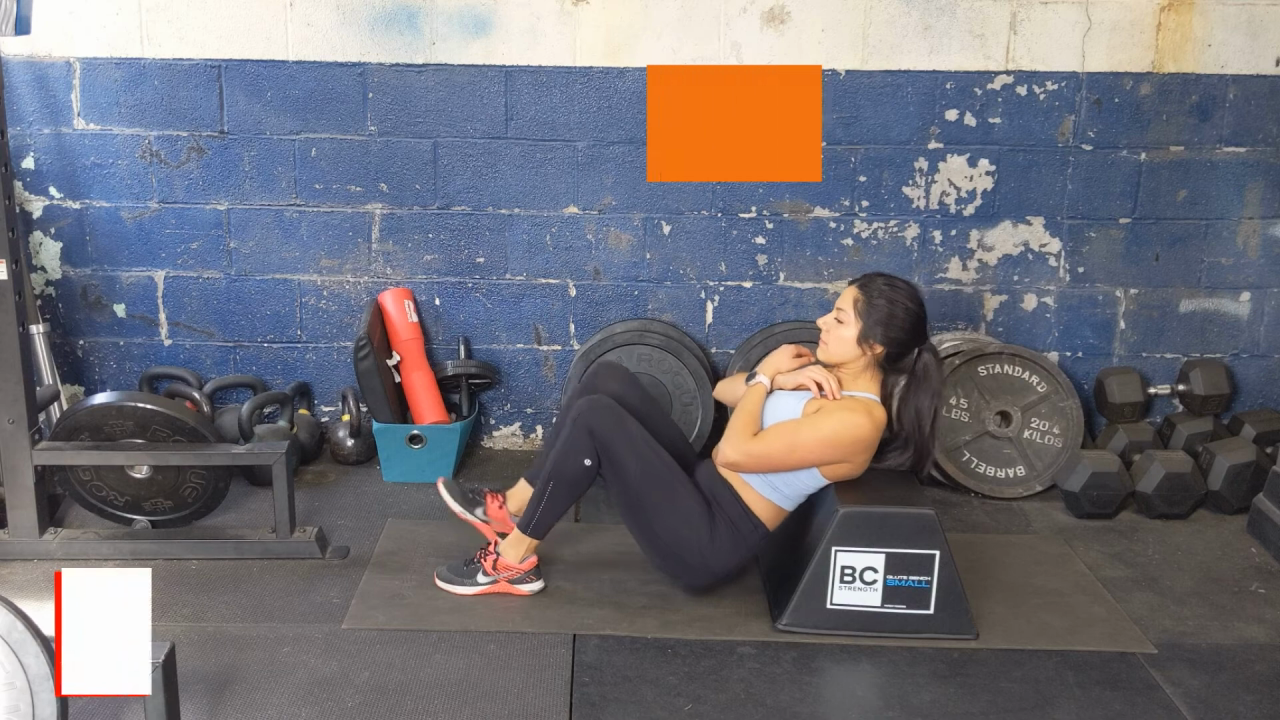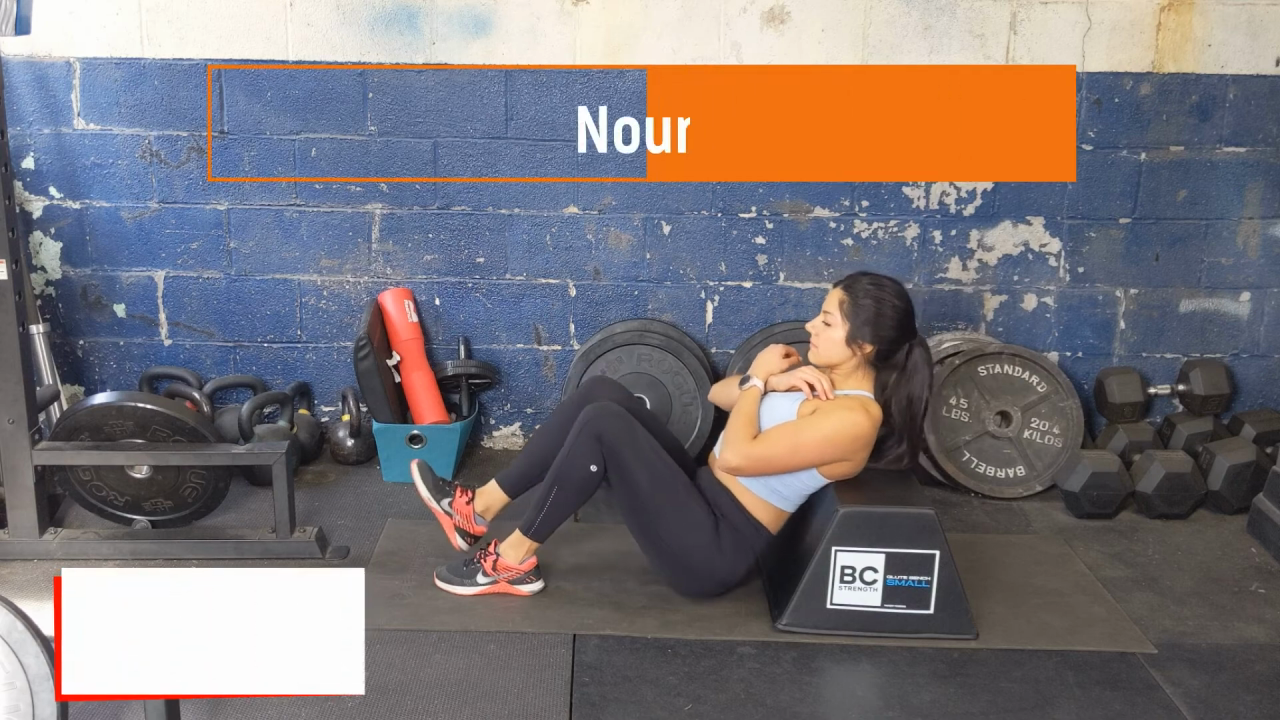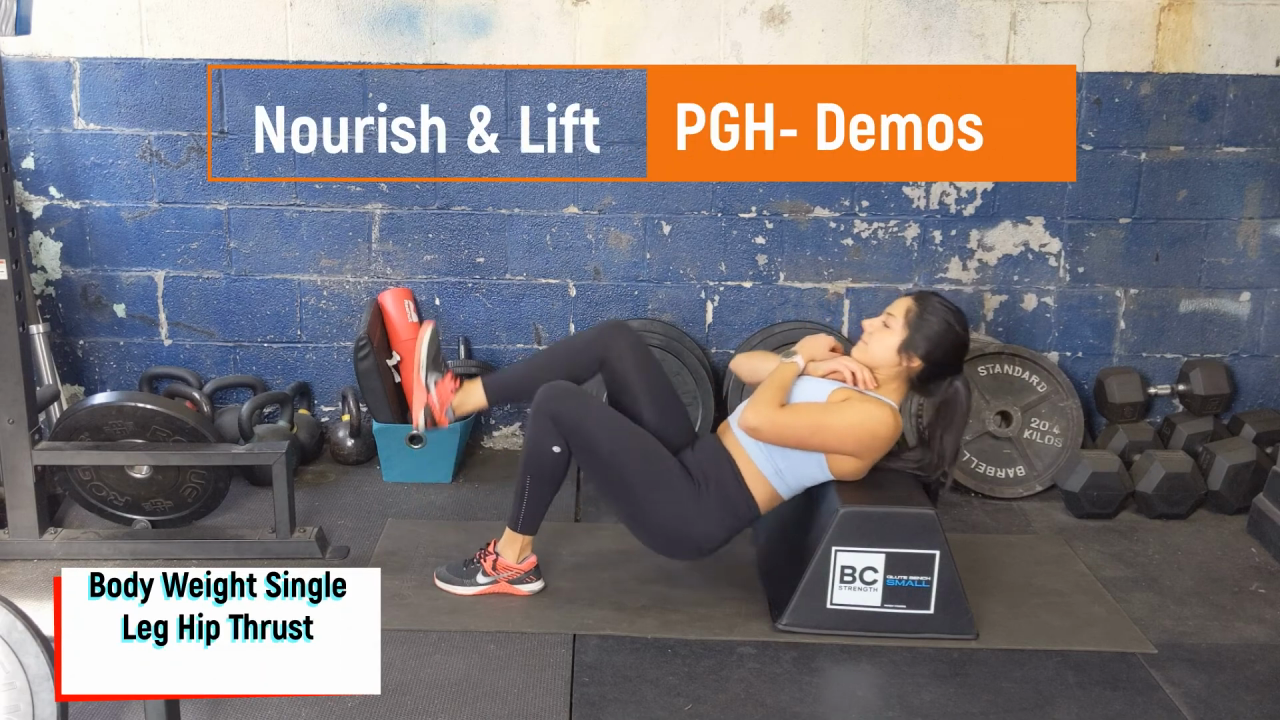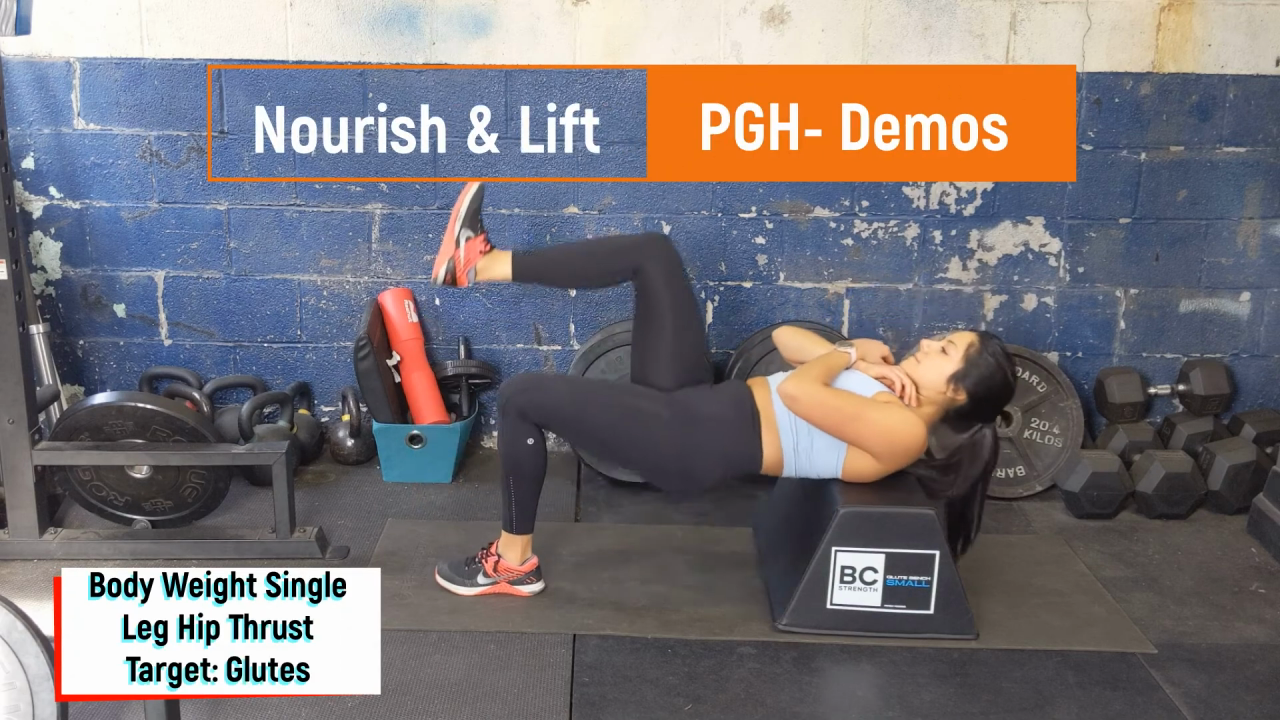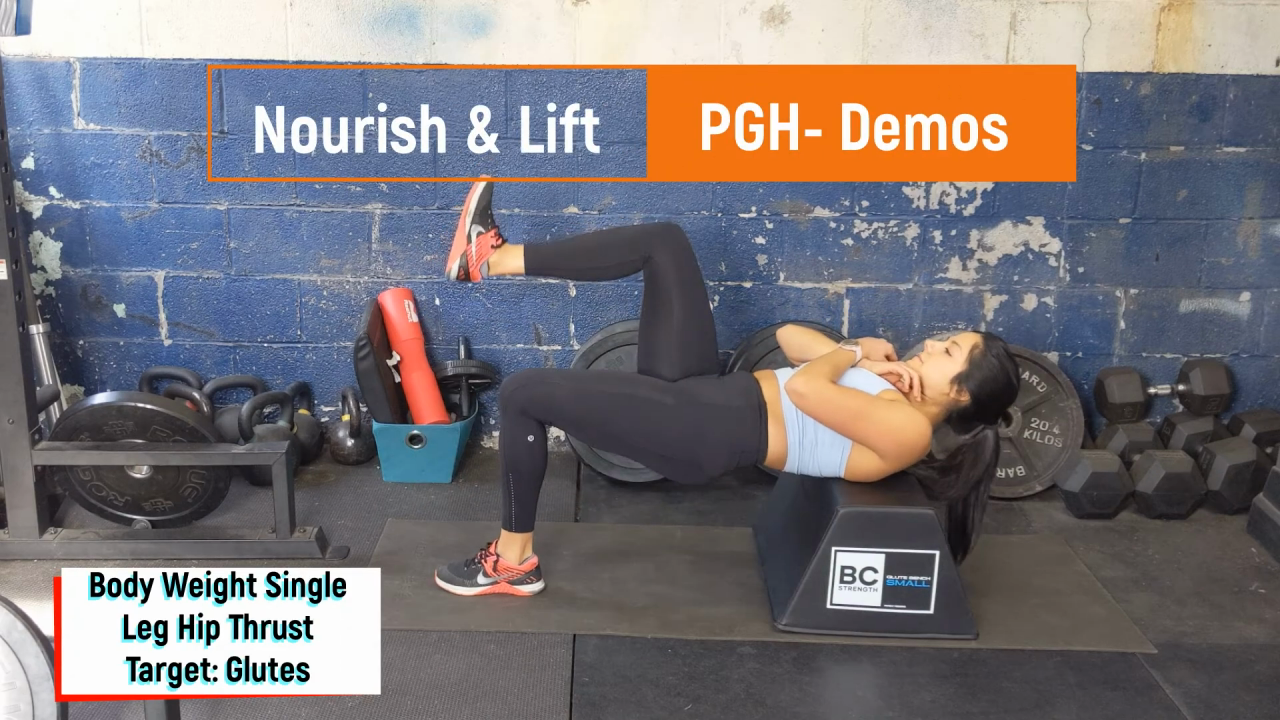
dt=0.7s
person 1, frame 1
left shoulder: (857, 419)
right shoulder: (832, 376)
left elbow: (735, 450)
right elbow: (723, 390)
left wrist: (765, 376)
right wrist: (780, 379)
left hip: (707, 540)
right hip: (700, 487)
left knee: (594, 415)
right knee: (607, 378)
left ankle: (515, 558)
right ankle: (514, 508)
person 1, frame 2
left shoulder: (855, 417)
right shoulder: (826, 378)
left elbow: (737, 455)
right elbow: (717, 395)
left wrist: (759, 379)
right wrist: (773, 381)
left hip: (713, 548)
right hip: (701, 494)
left knee: (603, 421)
right knee: (601, 391)
left ankle: (514, 560)
right ankle: (477, 509)
person 1, frame 3
left shoulder: (873, 419)
right shoulder: (857, 379)
left elbow: (756, 419)
right elbow: (741, 366)
left wrist: (799, 360)
right wrist: (809, 364)
left hip: (694, 513)
right hip: (694, 463)
left knee: (557, 401)
right knee: (614, 338)
left ankle: (512, 560)
right ankle: (458, 399)
person 1, frame 4
left shoulder: (904, 430)
right shoulder: (894, 392)
left elbow: (798, 391)
right elbow: (785, 337)
left wrist: (848, 356)
right wrist: (855, 357)
left hip: (696, 441)
right hip: (697, 403)
left knee: (521, 396)
right knee: (652, 251)
left ankle: (512, 563)
right ankle: (481, 264)
person 1, frame 5
left shoulder: (909, 429)
right shoulder: (896, 394)
left elbow: (805, 388)
right elbow: (789, 336)
left wrist: (853, 352)
right wrist: (858, 351)
left hip: (703, 433)
right hip: (703, 391)
left knee: (524, 392)
right knee: (664, 240)
left ankle: (513, 561)
right ankle: (493, 258)
